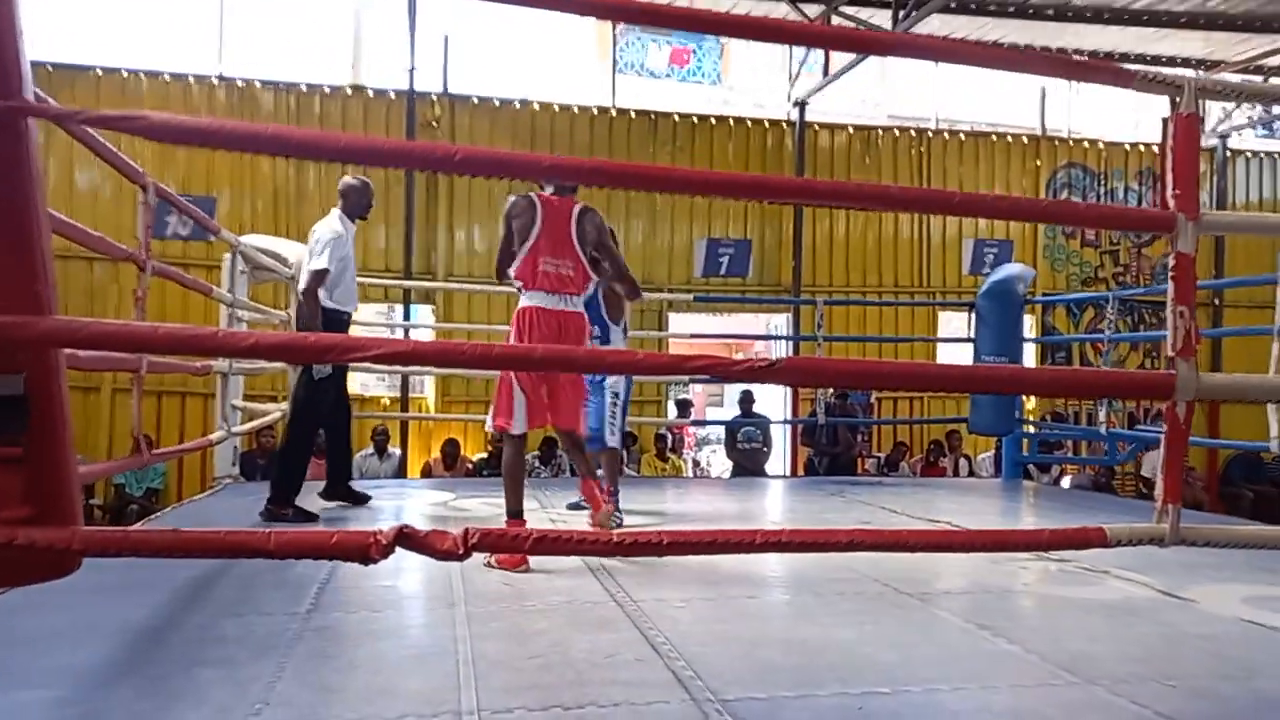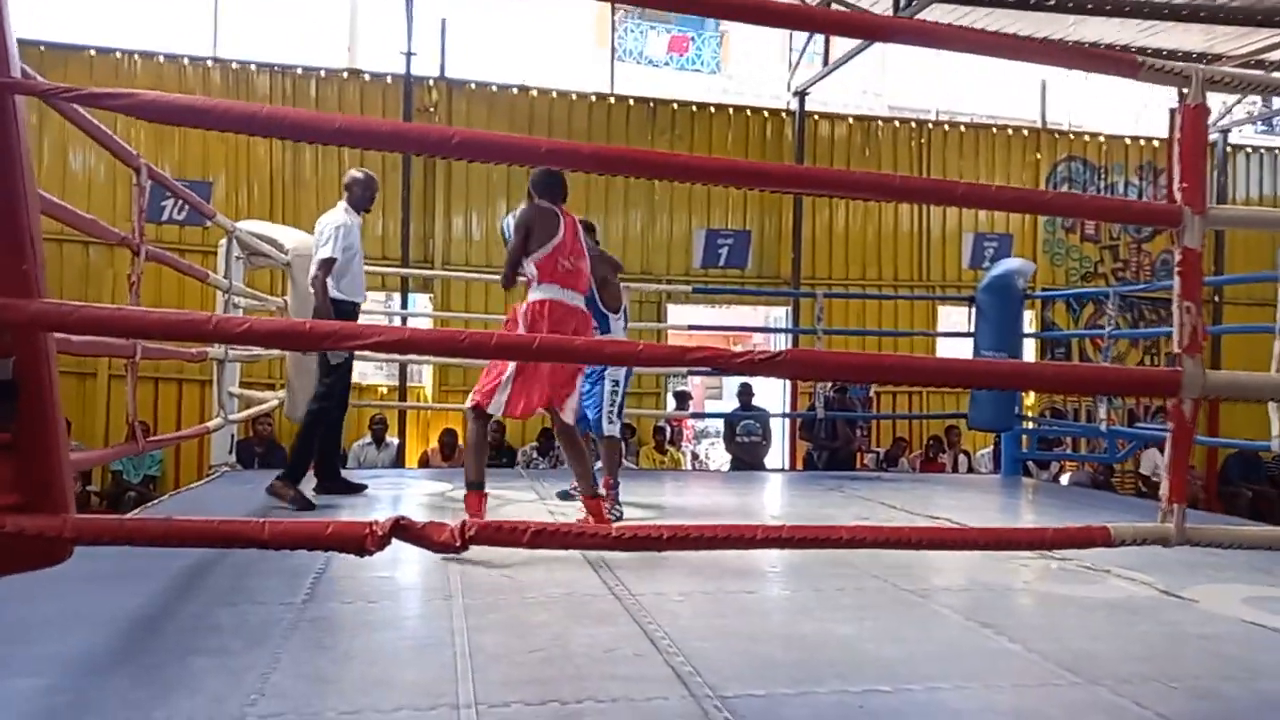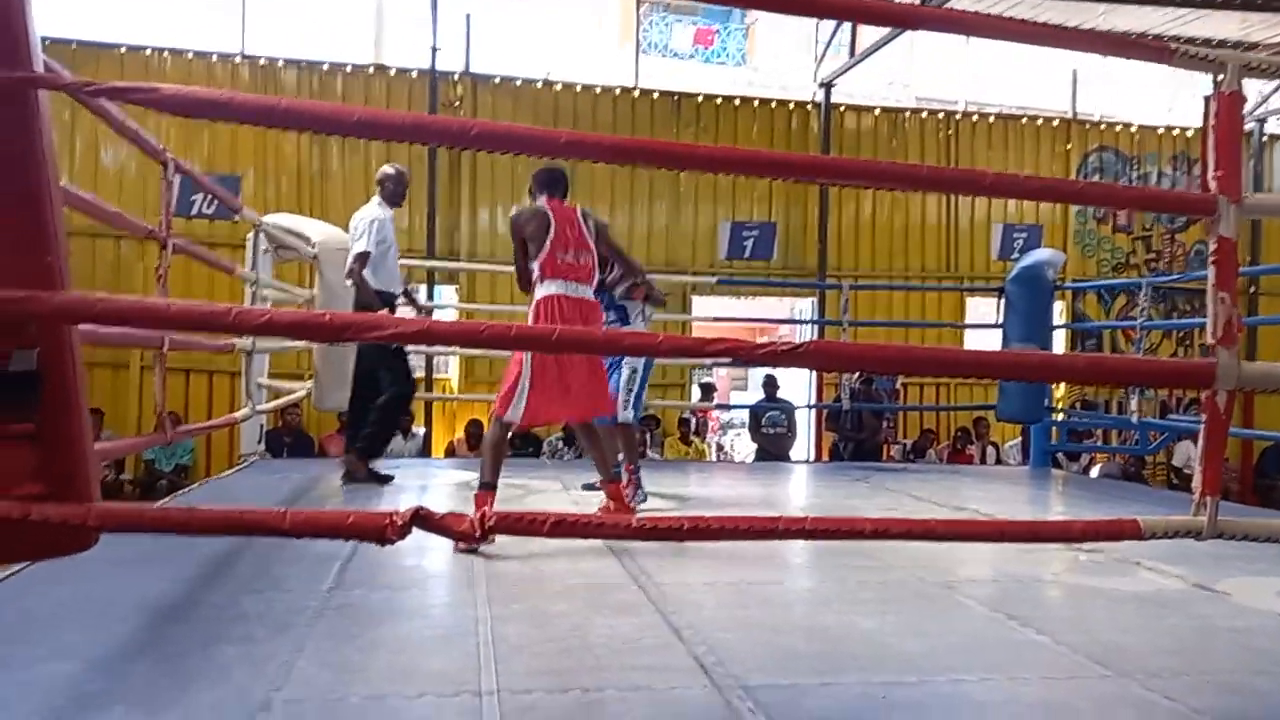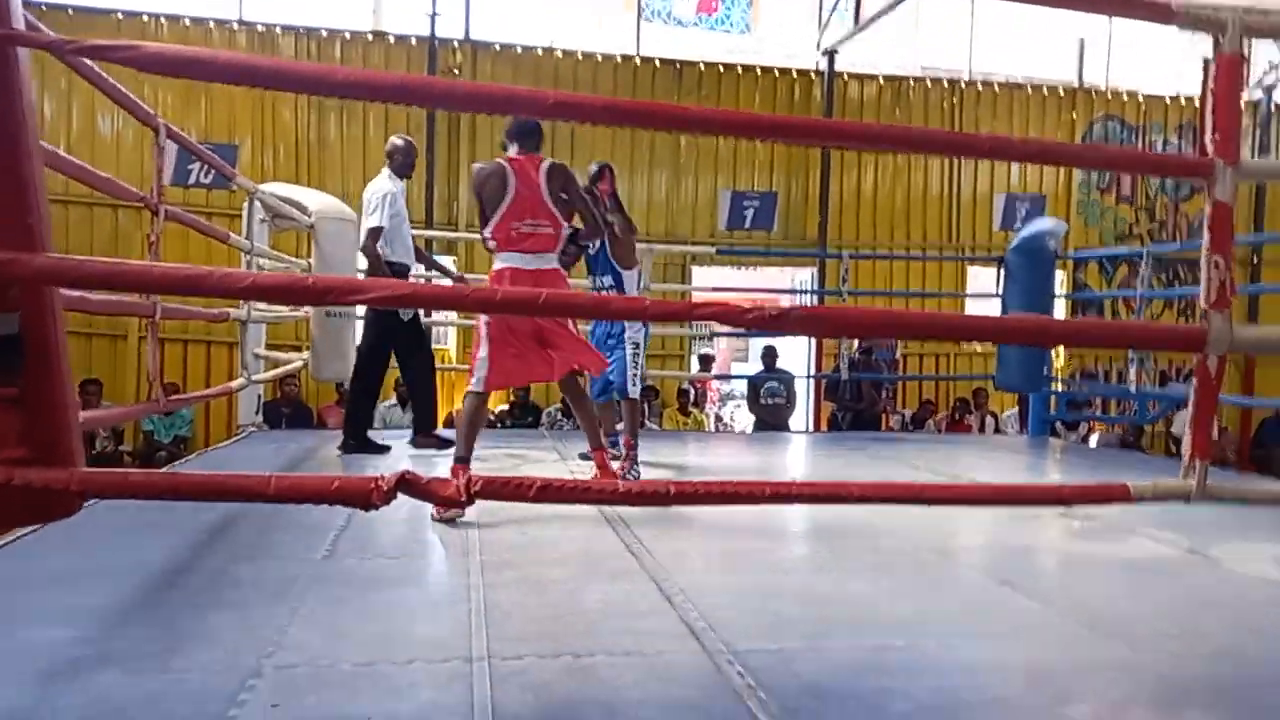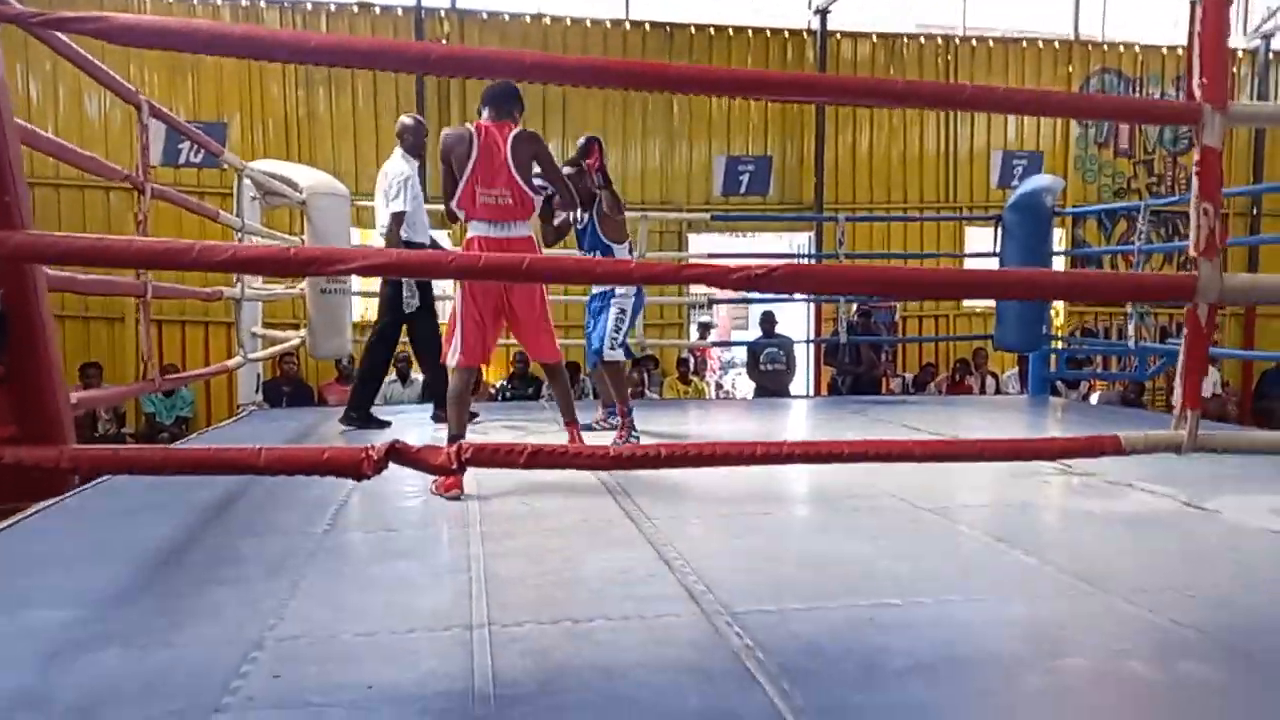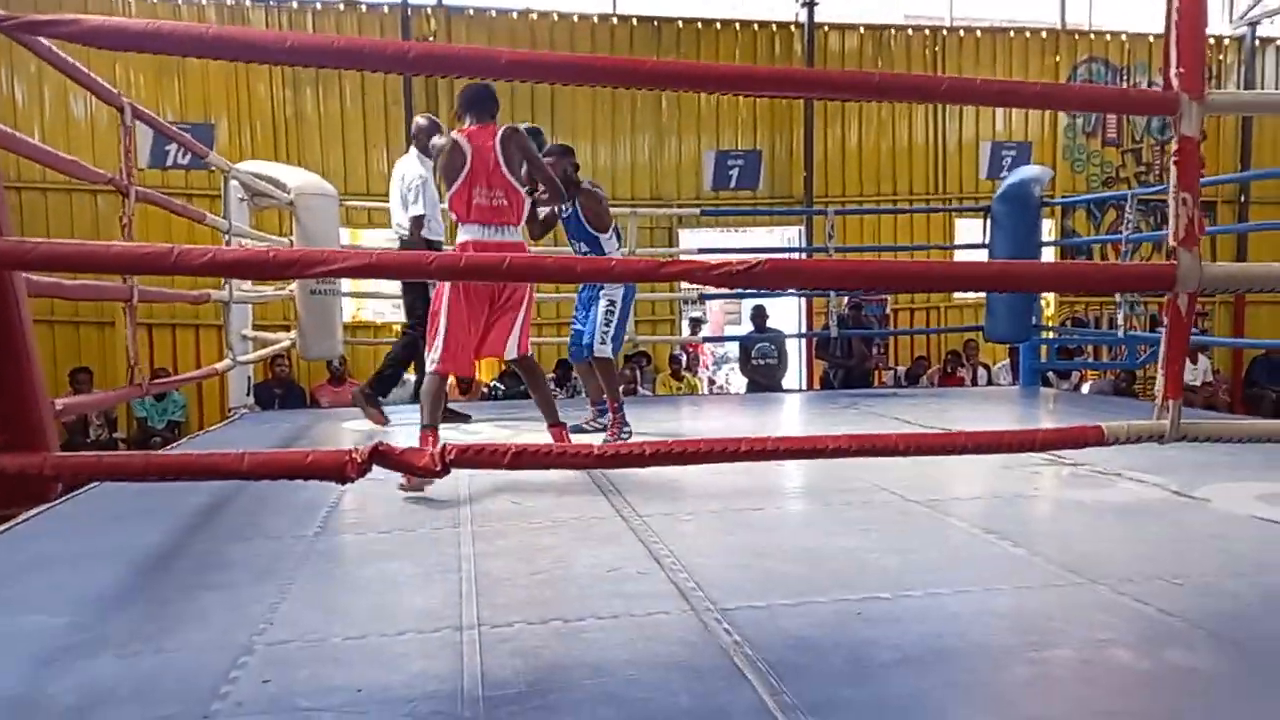
dt=0.2s
person 1, frame 1
left shoulder: (521, 205)
right shoulder: (588, 217)
left elbow: (502, 272)
right elbow: (628, 287)
right wrist: (604, 270)
left hip: (534, 318)
right hip: (573, 323)
left knee: (513, 431)
right knee: (567, 427)
right ankle: (593, 491)
person 1, frame 2
left shoulder: (531, 213)
right shoulder: (577, 229)
left elbow: (507, 278)
left hip: (542, 312)
right hip: (577, 322)
left knee: (479, 408)
right knee: (562, 420)
left ankle: (474, 508)
right ankle: (596, 513)
person 1, frame 3
left shoulder: (523, 217)
right shoulder: (589, 221)
left elbow: (525, 283)
right elbow: (631, 269)
left hip: (551, 309)
right hip: (587, 312)
left knee: (506, 414)
right knee: (582, 414)
left ankle: (483, 510)
right ankle: (617, 498)
person 1, frame 4
left shoulder: (484, 173)
right shoulder: (558, 173)
left elbow: (489, 240)
right elbow: (595, 229)
right wrist: (571, 251)
left hip: (507, 280)
right hip: (550, 280)
left knee: (480, 384)
right knee: (569, 375)
left ankle: (458, 483)
right ankle: (603, 466)
person 1, frame 5
left shoulder: (453, 139)
right shoulder: (528, 140)
left elbow: (451, 208)
right elbow: (569, 200)
right wrist: (536, 200)
left hip: (479, 249)
right hip: (522, 248)
left knee: (463, 360)
right knee: (546, 354)
right ankle: (575, 439)
person 1, frame 6
left shoulder: (449, 146)
right shoulder: (512, 137)
left elbow: (450, 203)
right elbow: (556, 194)
right wrist: (529, 194)
left hip: (471, 254)
right hip: (513, 253)
left knee: (441, 361)
right knee: (520, 354)
left ankle: (428, 447)
right ankle: (561, 438)
person 2, frame 1
left shoulder: (341, 231)
right shoulder: (333, 232)
right elbow: (310, 289)
left hip: (333, 325)
right hip: (325, 325)
left knee: (337, 412)
right knee: (309, 415)
left ankle: (338, 483)
right ankle: (280, 501)
person 2, frame 2
left shoulder: (350, 224)
right shoulder: (338, 223)
right elbow: (320, 278)
right wrist: (329, 324)
left hip: (344, 315)
right hip: (336, 315)
left knee: (336, 400)
right knee: (327, 399)
left ankle: (328, 475)
right ankle: (287, 479)
person 2, frame 3
left shoulder: (383, 217)
right shoulder: (372, 217)
left elbow: (389, 276)
right elbow: (355, 270)
left wrist: (419, 308)
right wrist: (378, 311)
left hip: (377, 308)
right hip: (373, 309)
left knee: (368, 389)
right knee: (400, 384)
left ankle: (358, 457)
right ankle: (360, 453)
person 2, frame 4
left shoulder: (394, 191)
right shoulder: (384, 190)
left elbow: (409, 247)
right elbow: (368, 245)
left wrist: (448, 273)
right wrist: (391, 283)
left hip: (391, 281)
right hip: (388, 281)
left knee: (373, 361)
right knee: (417, 357)
left ankle: (355, 435)
right ankle: (416, 431)
person 2, frame 5
left shoulder: (403, 169)
right shoulder: (400, 172)
right elbow: (394, 228)
left wrist: (442, 252)
left knee: (395, 335)
right knee: (416, 334)
left ankle: (359, 409)
person 2, frame 6
left shoulder: (408, 165)
right shoulder: (417, 172)
right elbow: (415, 229)
left hip: (416, 252)
right hip: (420, 251)
left knee: (422, 331)
right knee: (424, 331)
person 3, frame 1
left shoulder: (610, 284)
left hip: (611, 371)
right hip: (587, 370)
left knee: (605, 435)
right knee: (584, 435)
left ankle: (612, 504)
person 3, frame 2
left shoulder: (602, 272)
left elbow: (616, 268)
left wrist: (590, 250)
left hip: (611, 361)
left knee: (605, 424)
right knee: (577, 422)
left ankle: (611, 497)
person 3, frame 3
left shoulder: (623, 271)
left elbow: (657, 299)
left wrist: (641, 292)
left knee: (622, 413)
right knee: (603, 415)
left ankle: (634, 483)
right ankle: (611, 474)
person 3, frame 4
left shoulder: (617, 232)
left elbow: (629, 230)
left wrist: (611, 193)
left hip: (628, 322)
right hip: (601, 322)
left knee: (625, 387)
right knee: (599, 389)
left ankle: (630, 458)
right ankle: (611, 442)
person 3, frame 5
left shoulder: (606, 205)
right shoulder: (574, 212)
left elbow: (615, 211)
right elbow: (550, 239)
left wrist: (600, 168)
right wrist: (546, 210)
left hip: (622, 291)
right hip: (598, 293)
left knee: (607, 351)
right knee: (594, 358)
left ankle: (626, 426)
right ankle: (608, 413)
person 3, frame 6
left shoulder: (588, 193)
right shoulder: (559, 202)
left elbow: (597, 200)
right elbow: (536, 233)
left hip: (613, 282)
right hip: (589, 283)
left knee: (598, 348)
right knee: (578, 352)
left ankle: (619, 421)
right ankle: (598, 413)
